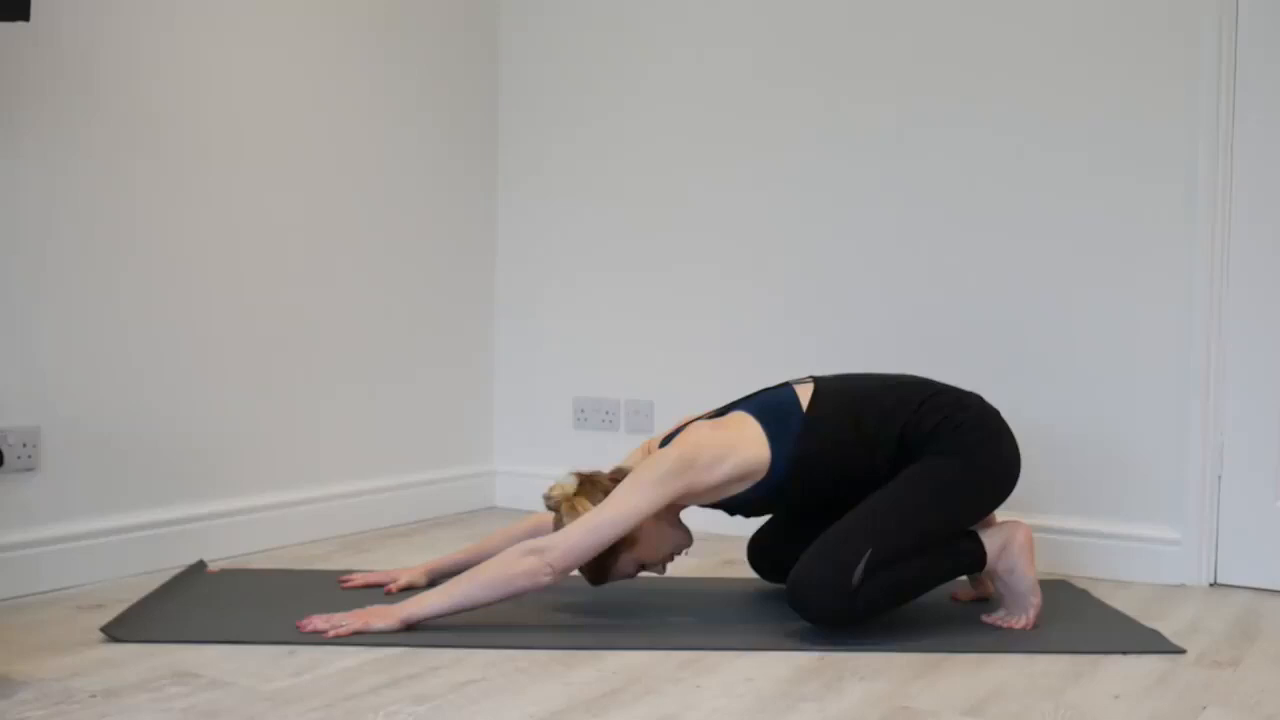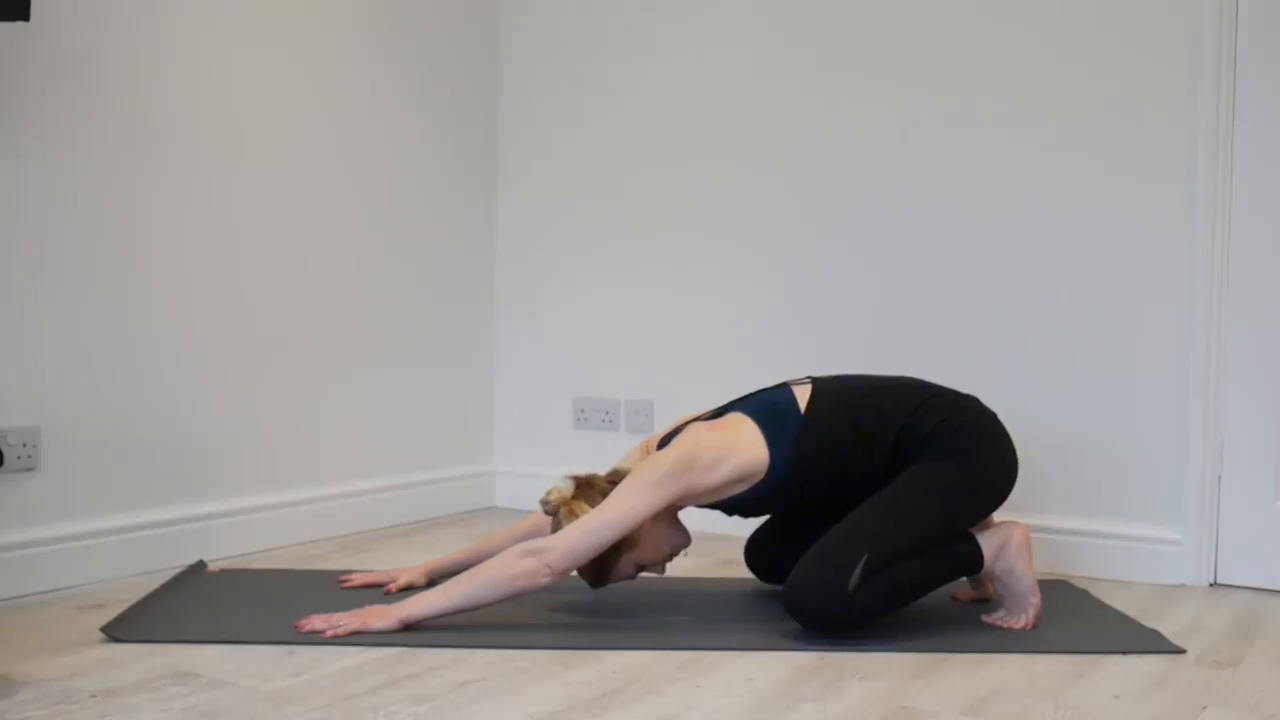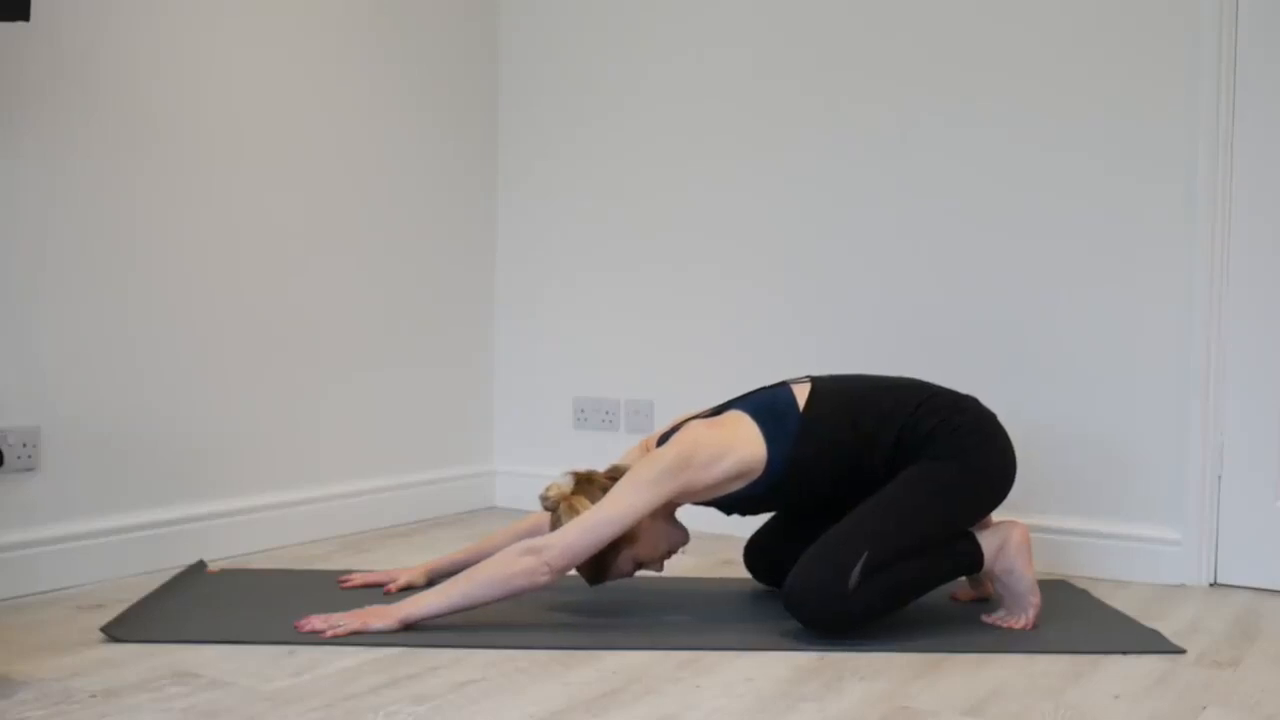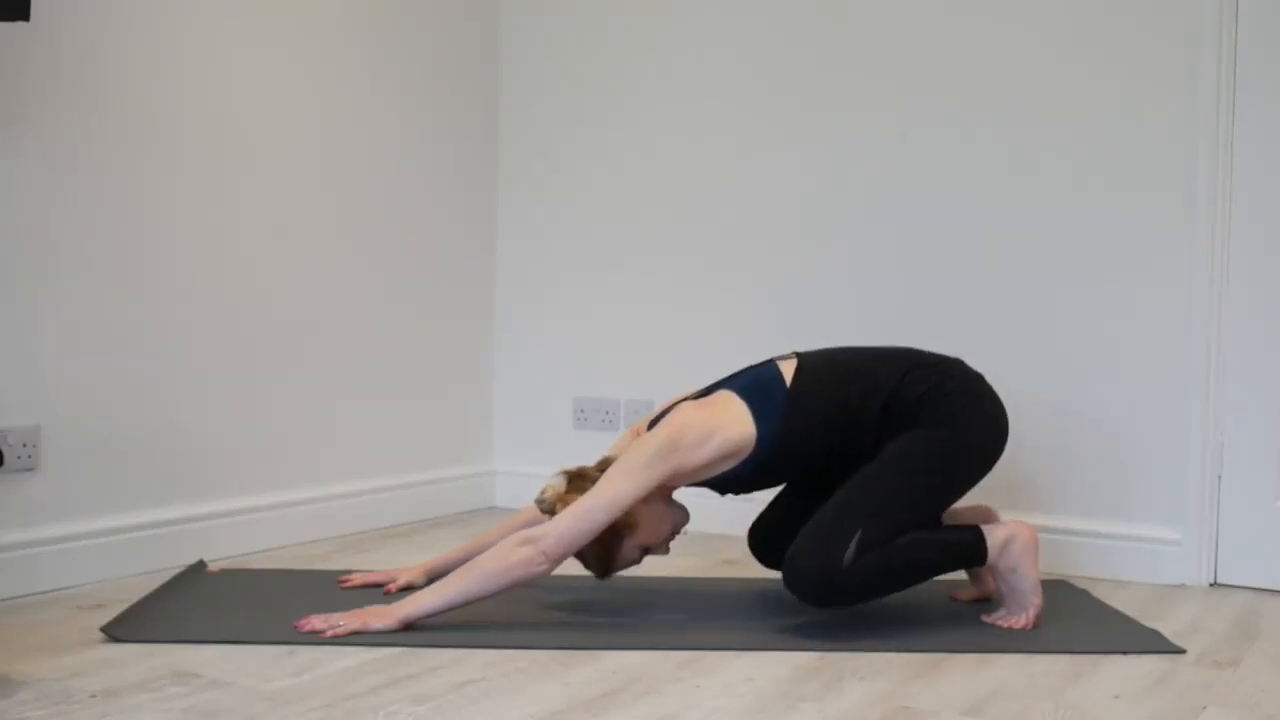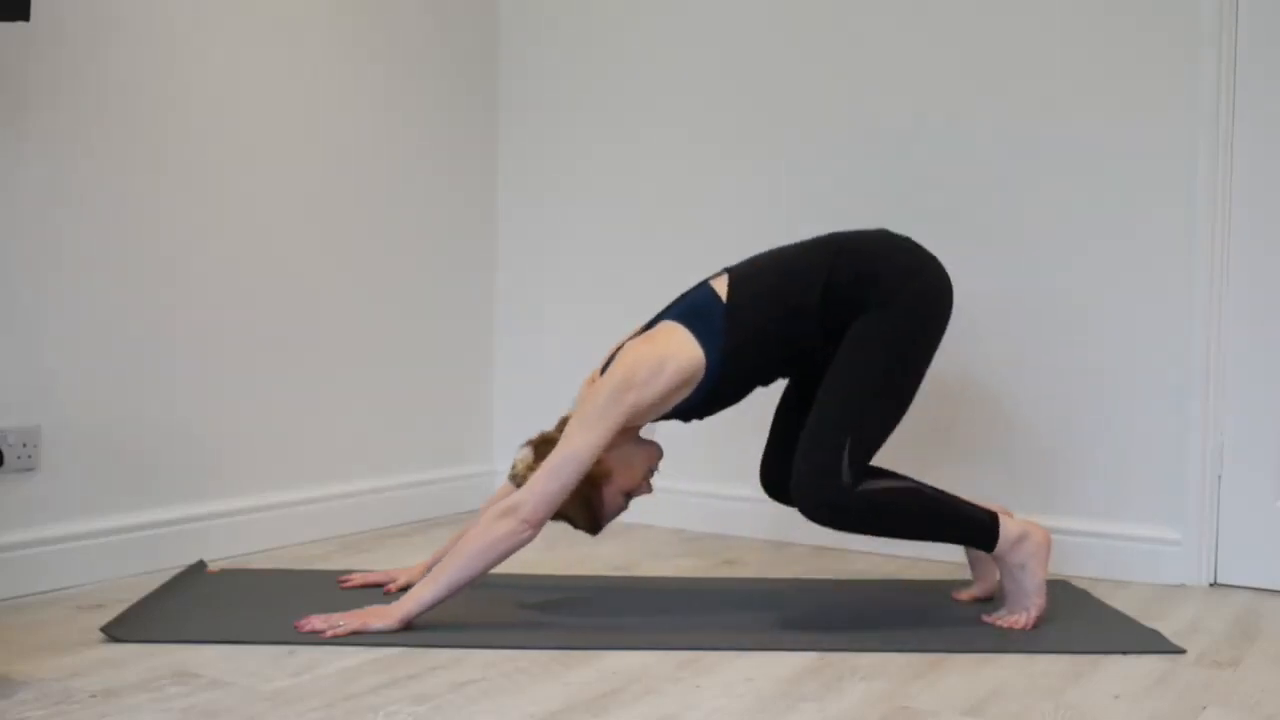
dt=0.7s
person 1, frame 1
left shoulder: (680, 467)
right shoulder: (660, 456)
left elbow: (542, 560)
right elbow: (550, 522)
left wrist: (403, 614)
right wrist: (429, 569)
left hip: (965, 442)
right hip: (906, 444)
left knee: (824, 592)
right knee: (774, 558)
left ankle: (994, 547)
right ankle: (961, 536)
person 1, frame 2
left shoulder: (680, 467)
right shoulder: (657, 456)
left elbow: (540, 561)
right elbow: (546, 524)
left wrist: (401, 614)
right wrist: (428, 569)
left hip: (961, 444)
right hip: (906, 444)
left knee: (819, 599)
right knee: (772, 557)
left ankle: (990, 547)
right ankle: (957, 533)
person 1, frame 3
left shoulder: (681, 466)
right shoulder: (658, 456)
left elbow: (541, 559)
right elbow: (546, 523)
left wrist: (402, 614)
right wrist: (428, 569)
left hip: (960, 445)
right hip: (902, 445)
left knee: (820, 597)
right knee: (770, 561)
left ankle: (990, 549)
right ankle: (956, 535)
person 1, frame 4
left shoulder: (674, 449)
right shoulder: (655, 441)
left elbow: (540, 549)
right elbow: (544, 518)
left wrist: (402, 613)
right wrist: (425, 568)
left hip: (949, 412)
right hip: (900, 414)
left knee: (818, 573)
right knee: (775, 544)
left ankle: (995, 544)
right ankle: (957, 523)
person 1, frame 5
left shoulder: (625, 392)
right shoulder: (616, 391)
left elbow: (522, 515)
right elbow: (519, 495)
left wrist: (403, 610)
right wrist: (423, 568)
left hip: (890, 286)
right hip: (848, 299)
left knee: (824, 490)
right knee: (786, 478)
left ankle: (1010, 539)
right ankle: (982, 529)
